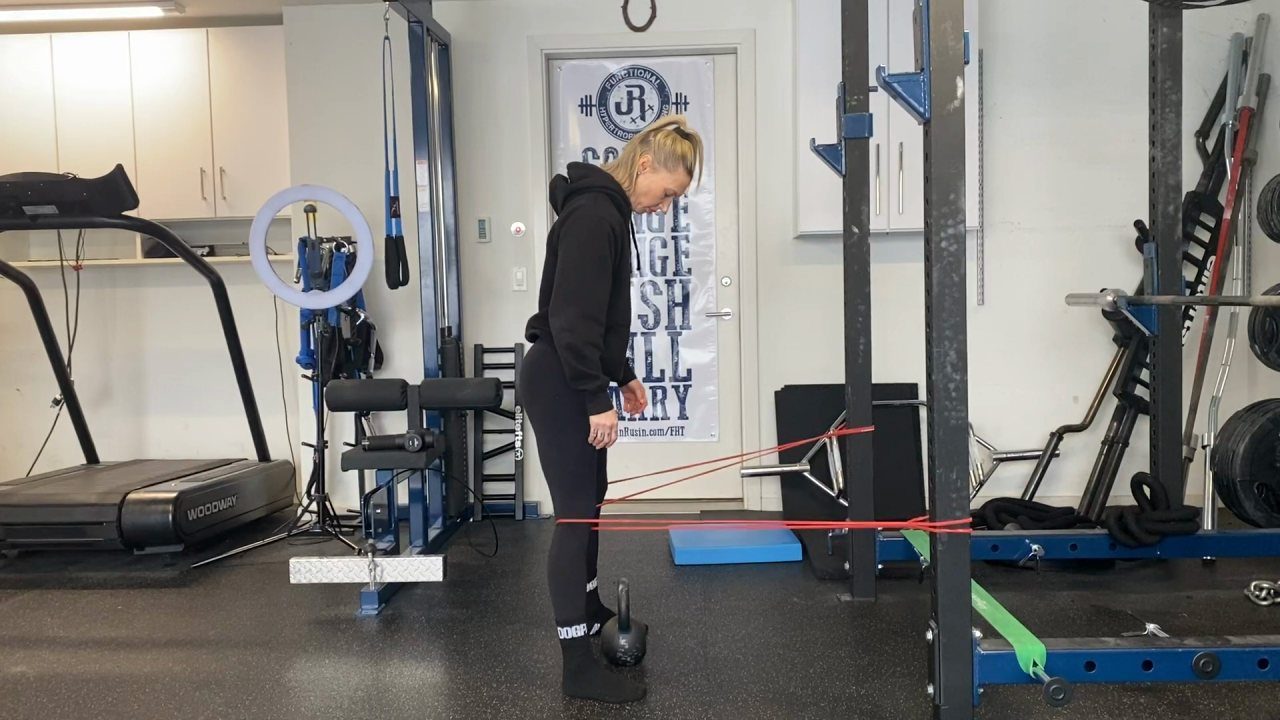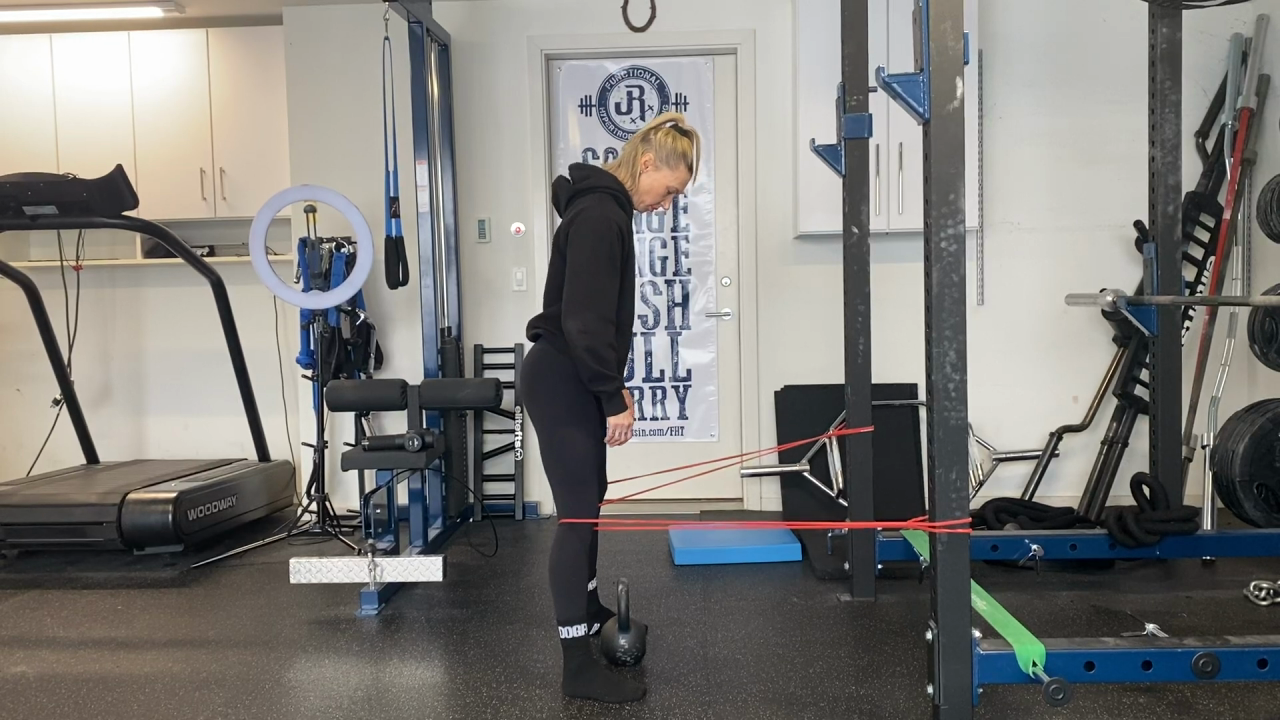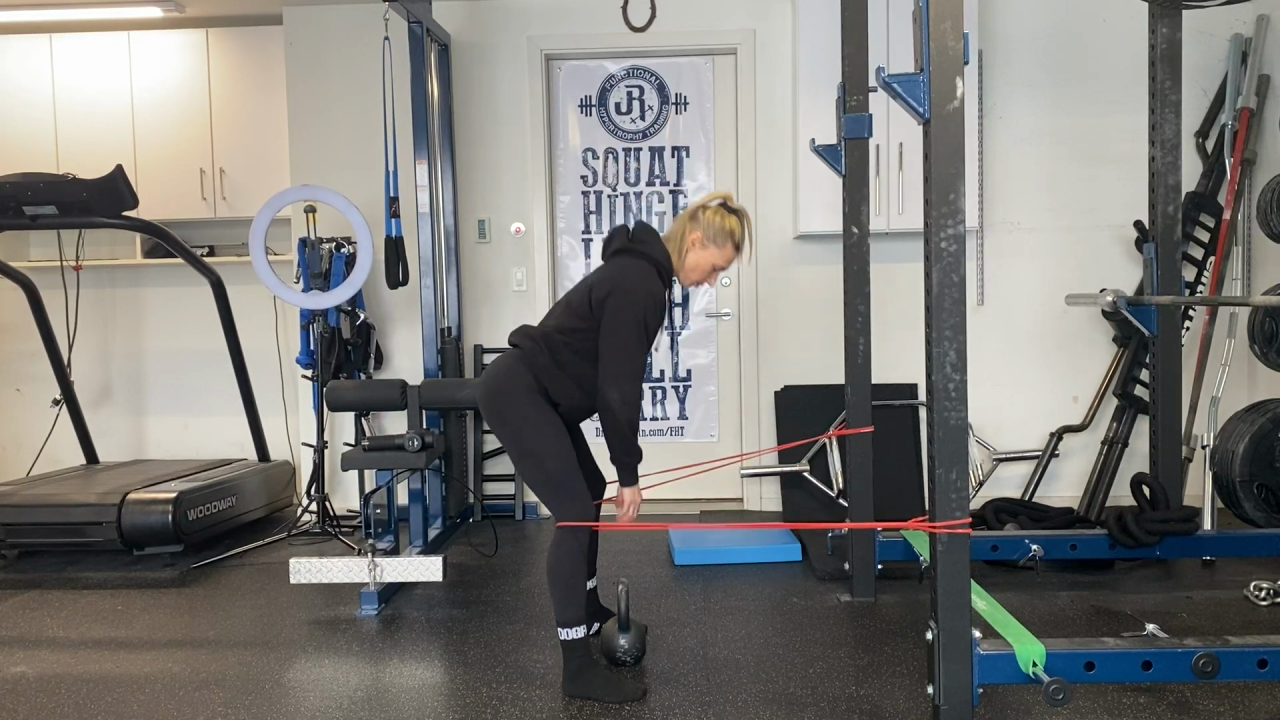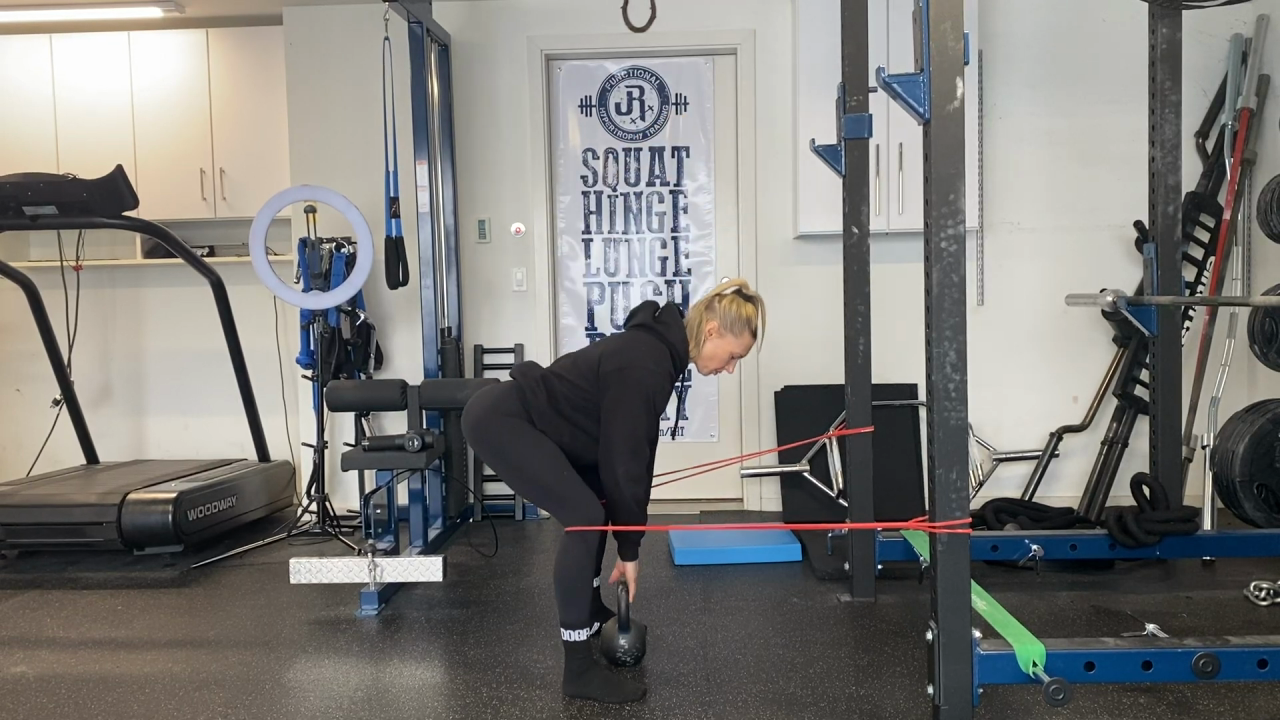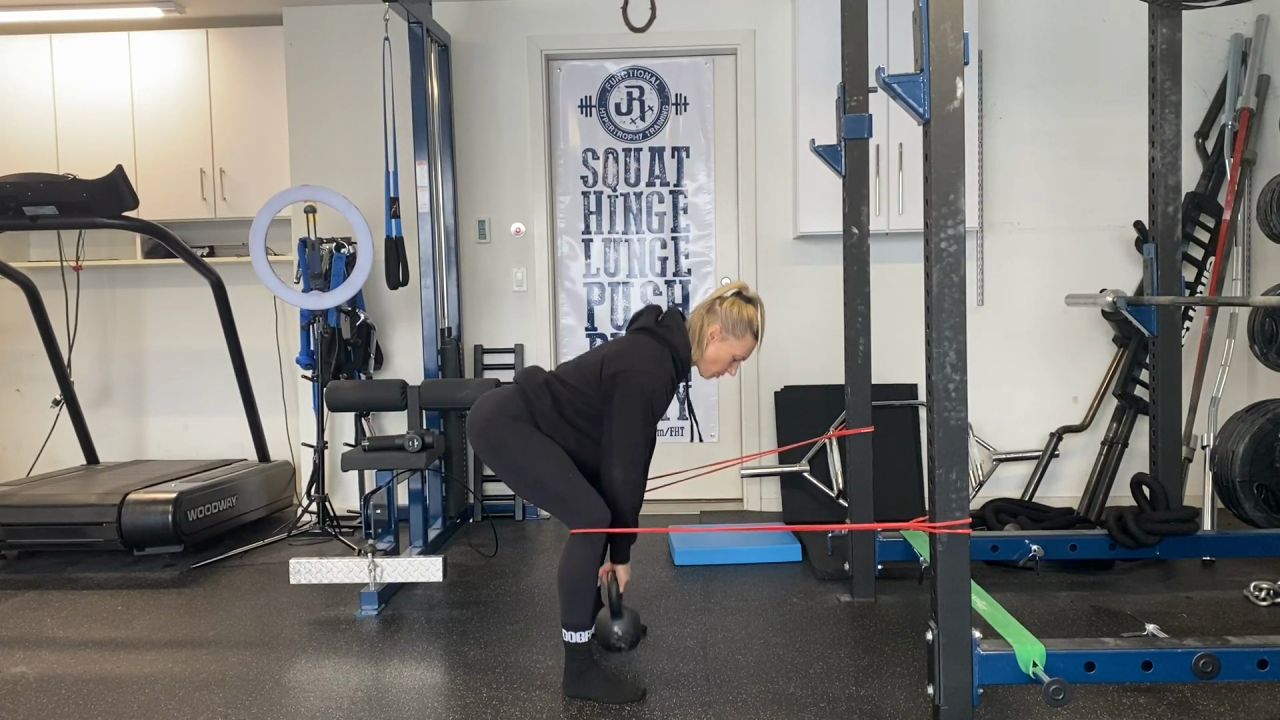
dt=0.5s
person 1, frame 1
left shoulder: (606, 210)
right shoulder: (592, 215)
right elbow: (572, 318)
left wrist: (622, 375)
right wrist: (597, 399)
left hip: (573, 380)
right hip: (560, 383)
left knee: (590, 500)
right knee: (575, 512)
left ankle: (591, 613)
right ankle: (578, 666)
person 1, frame 2
left shoulder: (604, 208)
right shoulder: (598, 215)
right elbow: (585, 320)
left wrist: (613, 385)
right wrist: (611, 398)
left hip: (571, 378)
right hip: (561, 381)
left knee: (589, 501)
right knee: (578, 512)
left ankle: (591, 614)
right ankle: (579, 666)
person 1, frame 3
left shoulder: (642, 273)
right shoulder: (636, 286)
left elbow: (617, 381)
right elbow: (618, 388)
left wrist: (622, 472)
right wrist: (630, 474)
left hip: (536, 393)
right hip: (516, 394)
left knee: (589, 494)
right knee: (574, 511)
left ankle: (589, 614)
right ankle: (578, 667)
person 1, frame 4
left shoulder: (658, 350)
right shoulder: (644, 366)
left elbow: (636, 453)
right elbow: (622, 462)
left wrist: (630, 536)
right wrist: (630, 551)
left hip: (523, 417)
right hip: (500, 421)
left knee: (599, 500)
right knee: (583, 516)
left ankle: (591, 613)
right ankle: (579, 667)
person 1, frame 5
left shoulder: (660, 354)
right shoulder: (647, 368)
left elbow: (630, 457)
right elbow: (624, 465)
left wrist: (619, 541)
right wrist: (620, 551)
left hip: (526, 421)
right hip: (503, 425)
left knee: (600, 506)
right knee: (590, 518)
left ankle: (590, 615)
right ankle: (579, 670)
